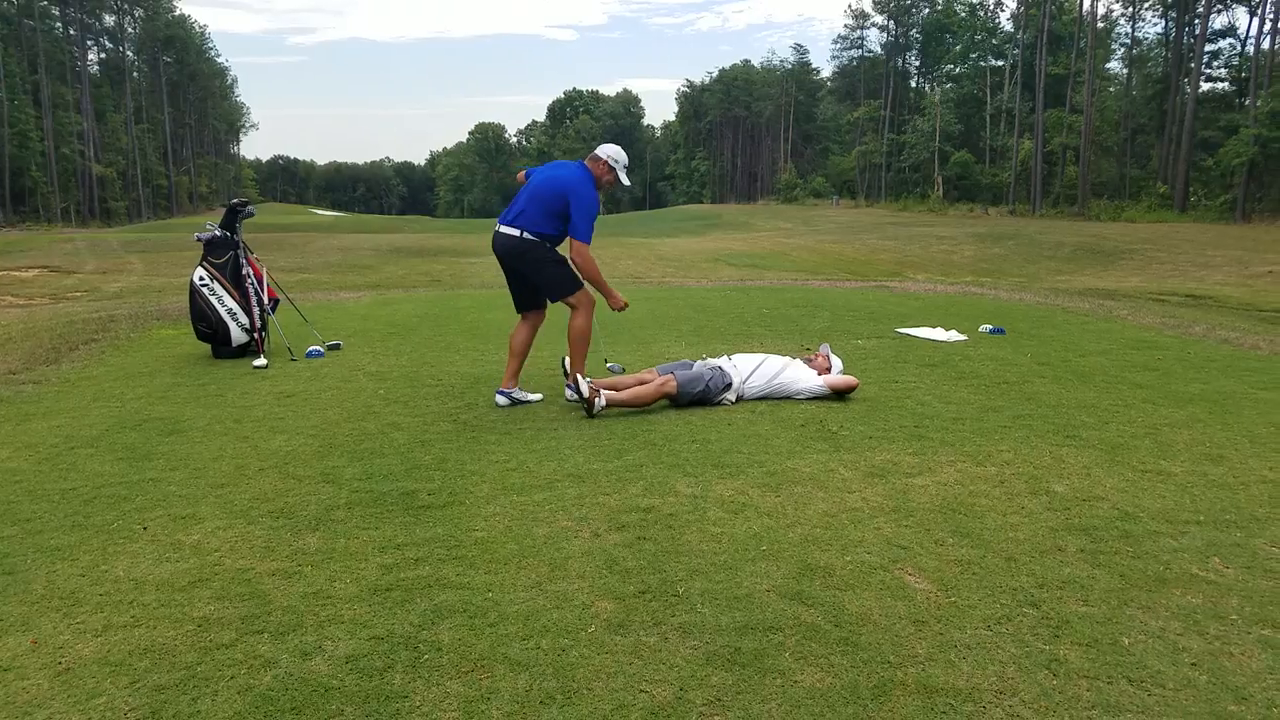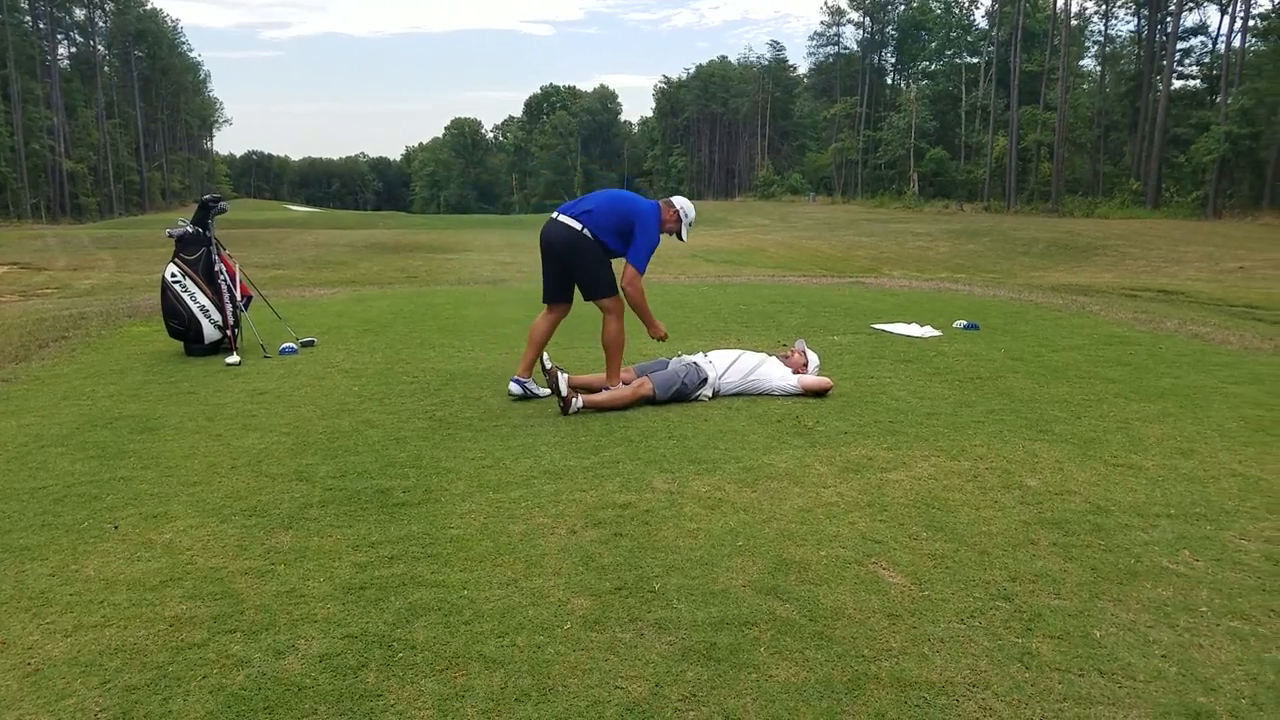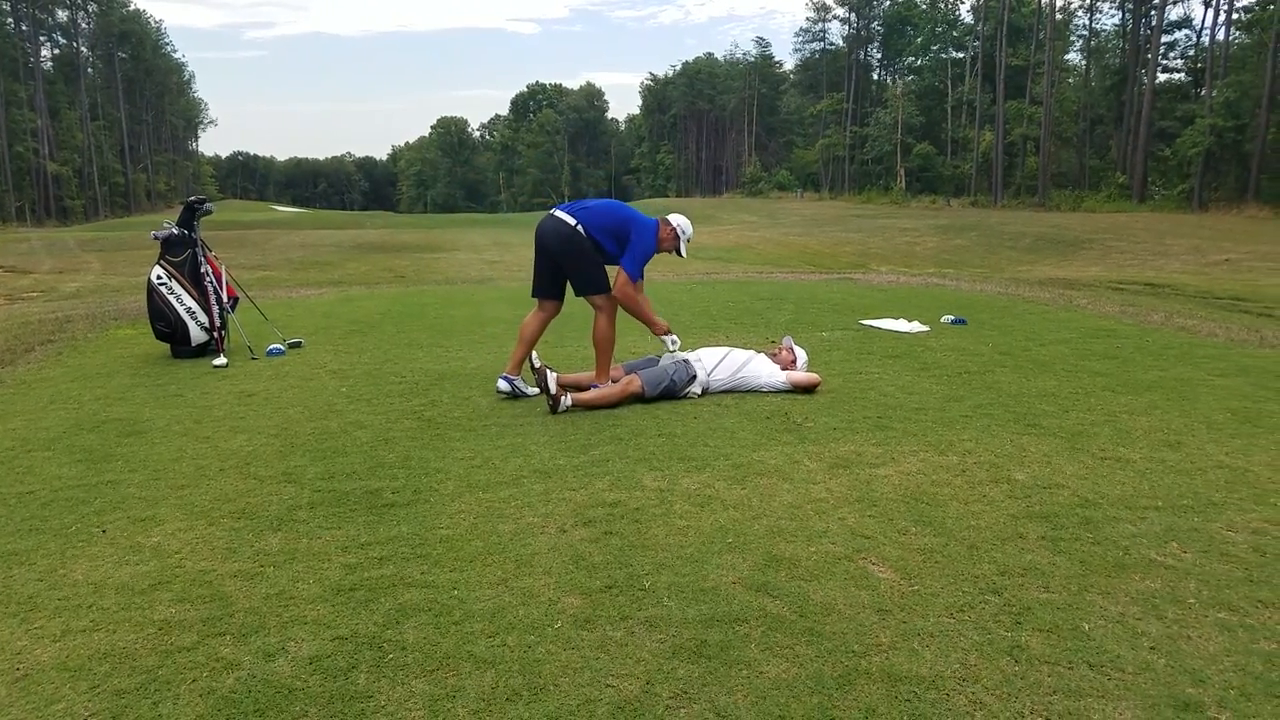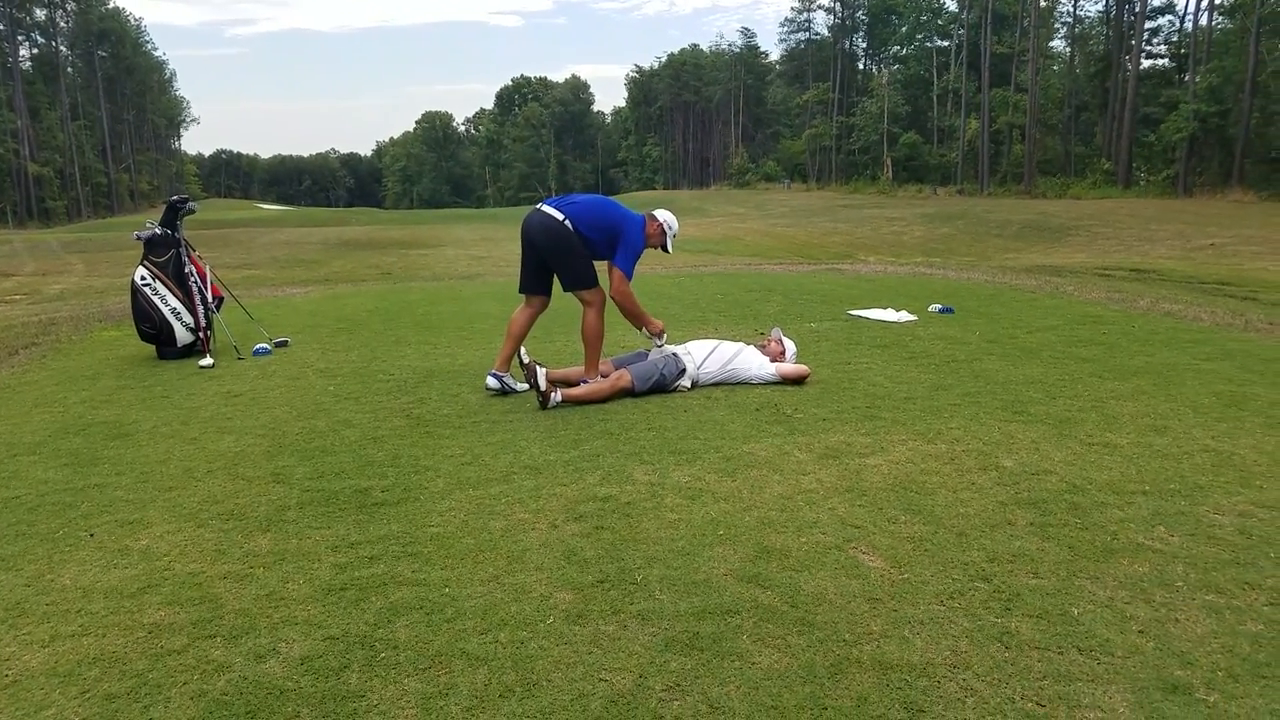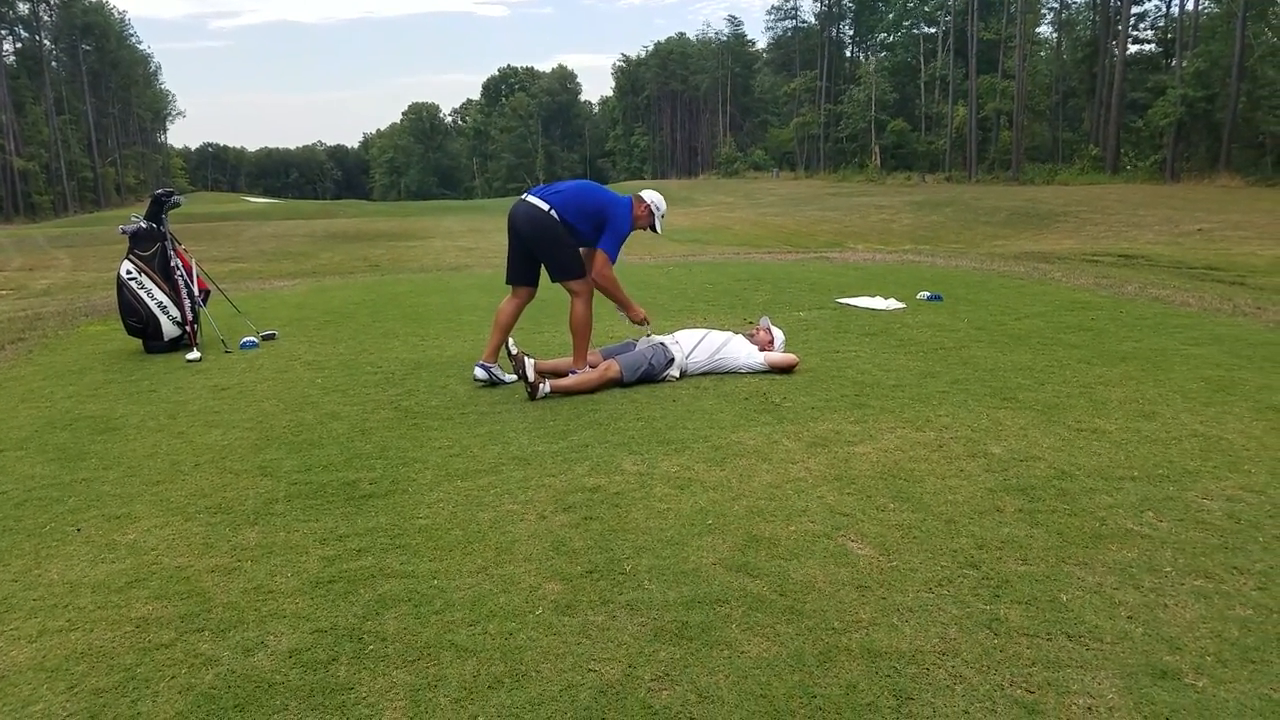
dt=0.7s
person 1, frame 1
left shoulder: (808, 380)
right shoulder: (793, 364)
left elbow: (851, 382)
left wrist: (835, 390)
left hip: (726, 381)
right hip: (718, 364)
left knee: (663, 384)
right knee: (647, 376)
left ankle: (600, 400)
right ankle: (588, 384)
person 1, frame 2
left shoulder: (782, 378)
right shoulder: (768, 361)
left elbow: (825, 383)
left wrist: (809, 377)
left hip: (703, 377)
right hip: (696, 361)
left knee: (640, 387)
right knee: (626, 374)
left ankle: (577, 401)
right ankle: (565, 380)
person 1, frame 3
left shoulder: (771, 374)
right shoulder: (757, 358)
left elbow: (814, 379)
left wrist: (798, 384)
left hip: (692, 374)
right hip: (686, 359)
left knee: (629, 385)
right knee: (615, 372)
left ankle: (565, 399)
right ankle: (554, 378)
person 1, frame 4
left shoulder: (760, 366)
right shoulder: (746, 350)
left elbow: (803, 371)
left wrist: (788, 375)
left hip: (682, 368)
right hip: (675, 352)
left knee: (619, 380)
right knee: (605, 367)
left ankle: (555, 395)
right ankle: (544, 374)
person 1, frame 5
left shoulder: (749, 355)
right shoulder: (734, 339)
left elbow: (792, 359)
left wrist: (774, 361)
left hip: (671, 358)
right hip: (663, 342)
left knee: (608, 371)
right knee: (593, 358)
left ankle: (544, 386)
right ankle: (532, 365)
person 2, frame 1
left shoulder: (560, 167)
right shoulder: (584, 193)
left elbow: (522, 177)
right elbow: (579, 256)
right wrist: (610, 294)
left hip: (504, 240)
right hip: (527, 245)
left knee: (531, 316)
right knee: (582, 303)
left ankle: (508, 388)
person 2, frame 2
left shoulder: (635, 204)
right shoulder: (649, 224)
right elbow: (629, 284)
right wrist: (652, 325)
left hip: (552, 228)
right hip: (576, 237)
left knee: (555, 310)
right knee: (613, 309)
left ankle: (521, 378)
right ankle: (613, 387)
person 2, frame 3
left shoulder: (639, 226)
right shoulder: (646, 236)
left elbow: (635, 292)
right elbow: (621, 292)
left wrist: (658, 327)
right wrist: (653, 323)
left hip: (549, 226)
right hip: (568, 233)
left knee: (546, 308)
right knee: (605, 307)
left ankle: (510, 376)
right ankle: (601, 384)
person 2, frame 4
left shoulder: (622, 223)
right shoulder: (634, 232)
left elbow: (618, 288)
right elbow: (618, 292)
left wrist: (642, 326)
right wrist: (649, 323)
left hip: (535, 221)
right hip: (556, 228)
left knee: (534, 304)
right knee: (594, 301)
left ankle: (499, 373)
right ankle: (590, 379)
person 2, frame 5
left shoulder: (608, 203)
right shoulder: (621, 215)
right elbow: (600, 274)
right wrist: (630, 308)
left hip: (521, 211)
right hip: (542, 219)
left knee: (521, 295)
right knee: (581, 291)
left ankle: (487, 364)
right ankle: (579, 370)
